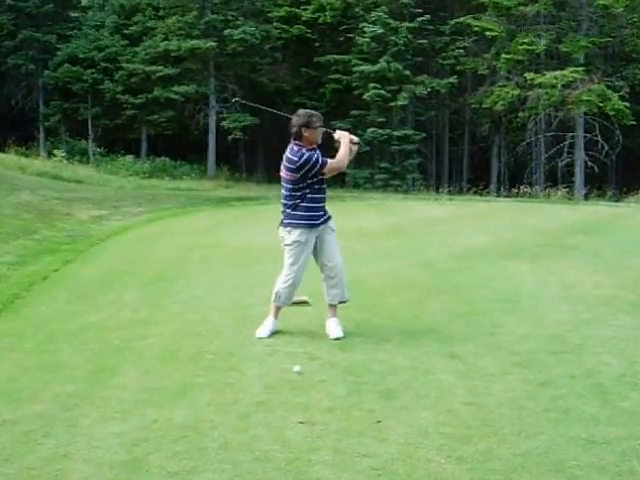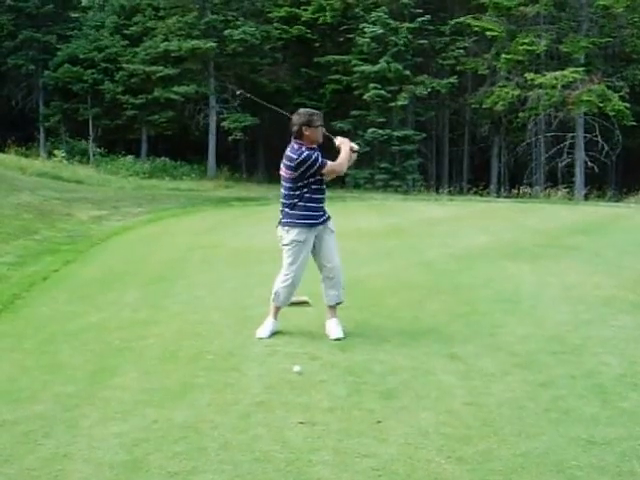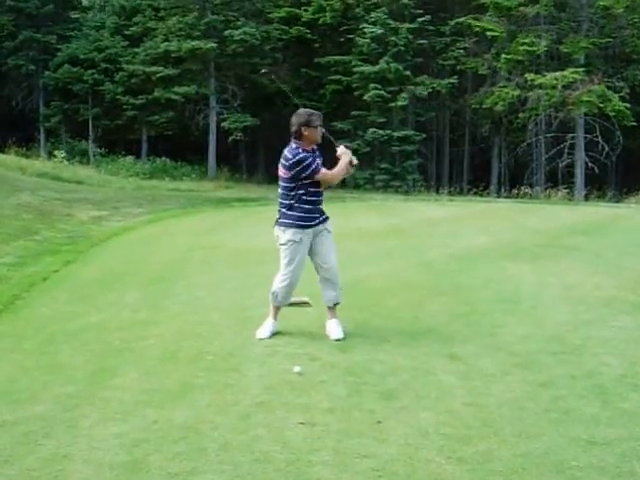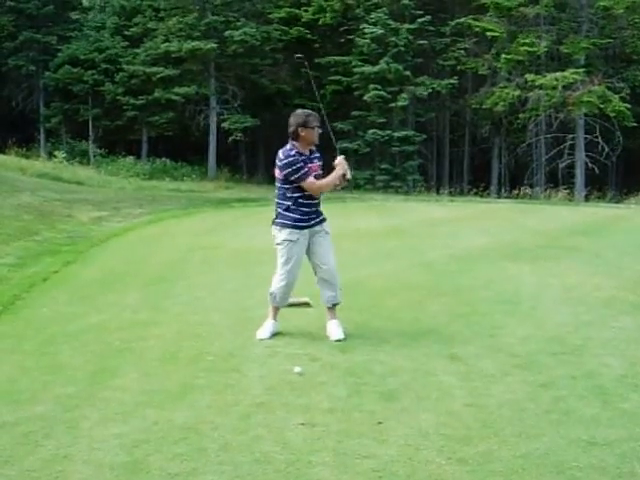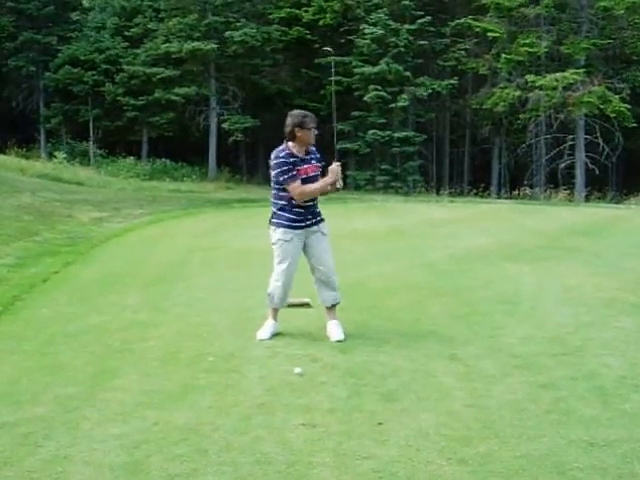
dt=0.1s
person 1, frame 1
left shoulder: (307, 150)
right shoulder: (299, 157)
left elbow: (327, 170)
right elbow: (338, 165)
left wrist: (347, 147)
right wrist: (344, 141)
left hip: (321, 222)
right hip: (298, 226)
left knee: (334, 267)
right knee: (292, 274)
left ankle: (332, 318)
right ankle: (272, 318)
person 1, frame 2
left shoulder: (308, 149)
right shoulder: (299, 155)
left elbow: (326, 173)
right elbow: (337, 169)
left wrist: (347, 154)
right wrist: (345, 147)
left hip: (320, 222)
right hip: (297, 226)
left knee: (332, 268)
right knee: (291, 274)
left ankle: (332, 319)
right ankle: (272, 319)
person 1, frame 3
left shoulder: (311, 151)
right shoulder: (295, 155)
left elbow: (326, 180)
right elbow: (330, 179)
left wrist: (346, 162)
right wrist: (344, 160)
left hip: (319, 223)
right hip: (294, 227)
left knee: (329, 269)
right knee: (288, 274)
left ankle: (332, 319)
right ankle: (272, 319)
person 1, frame 4
left shoulder: (313, 152)
right shoulder: (289, 157)
left elbow: (320, 185)
right elbow: (316, 189)
left wrist: (339, 176)
right wrist: (339, 170)
left hip: (316, 224)
right hip: (291, 227)
left knee: (328, 270)
right knee: (286, 274)
left ankle: (332, 320)
right ankle: (272, 320)
person 1, frame 5
left shoulder: (313, 153)
right shoulder: (280, 157)
right elbow: (298, 194)
left wrist: (332, 182)
right wrist: (328, 179)
left hip: (314, 224)
right hip: (286, 227)
left knee: (326, 270)
right knee: (282, 274)
left ankle: (332, 320)
right ankle: (272, 320)
